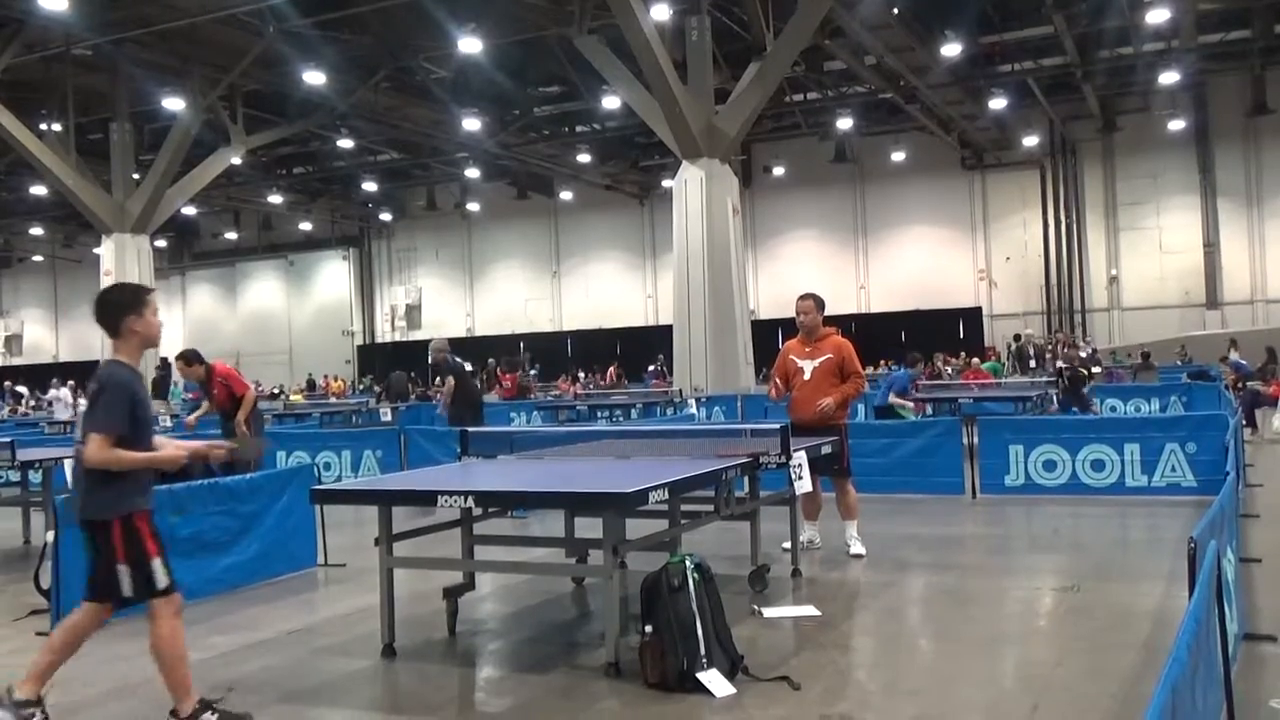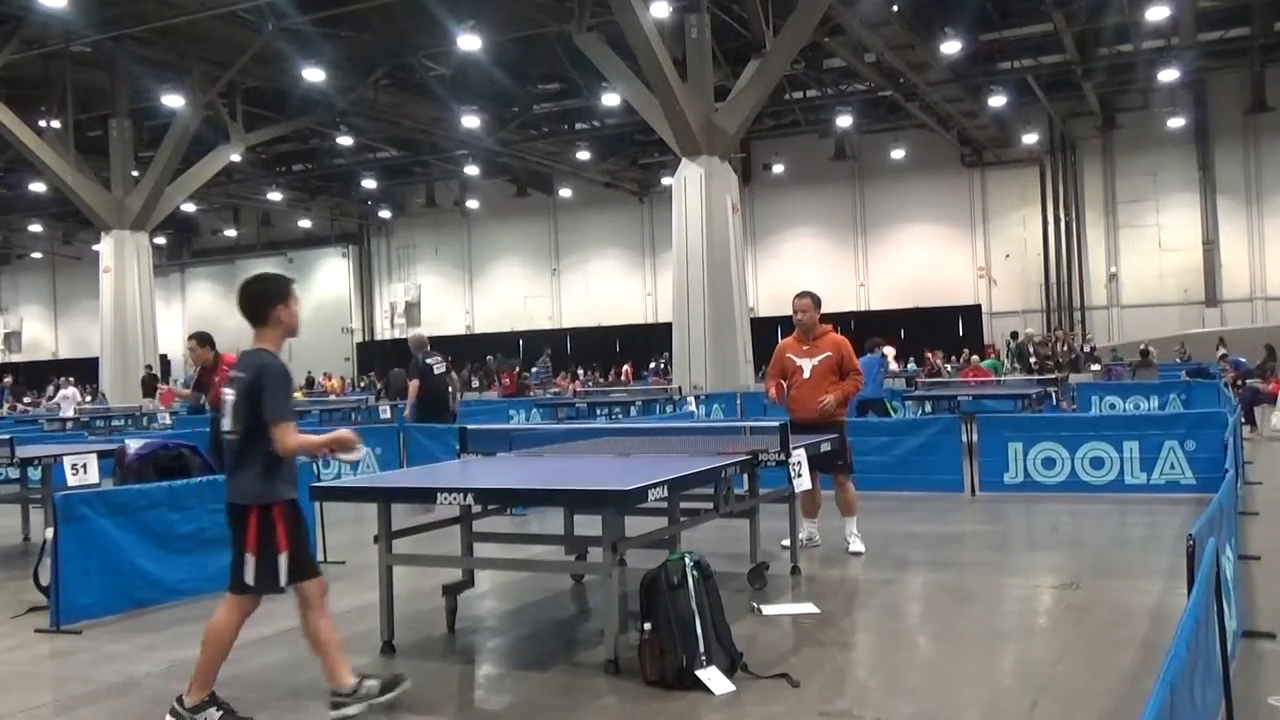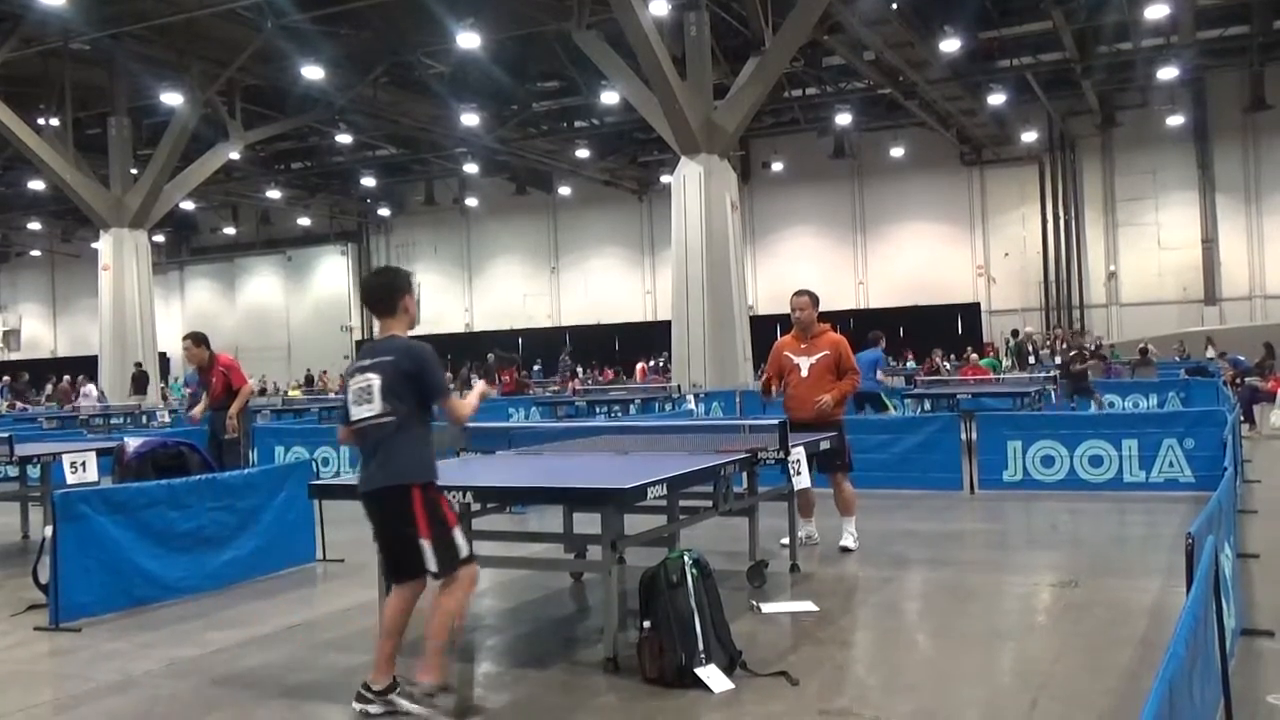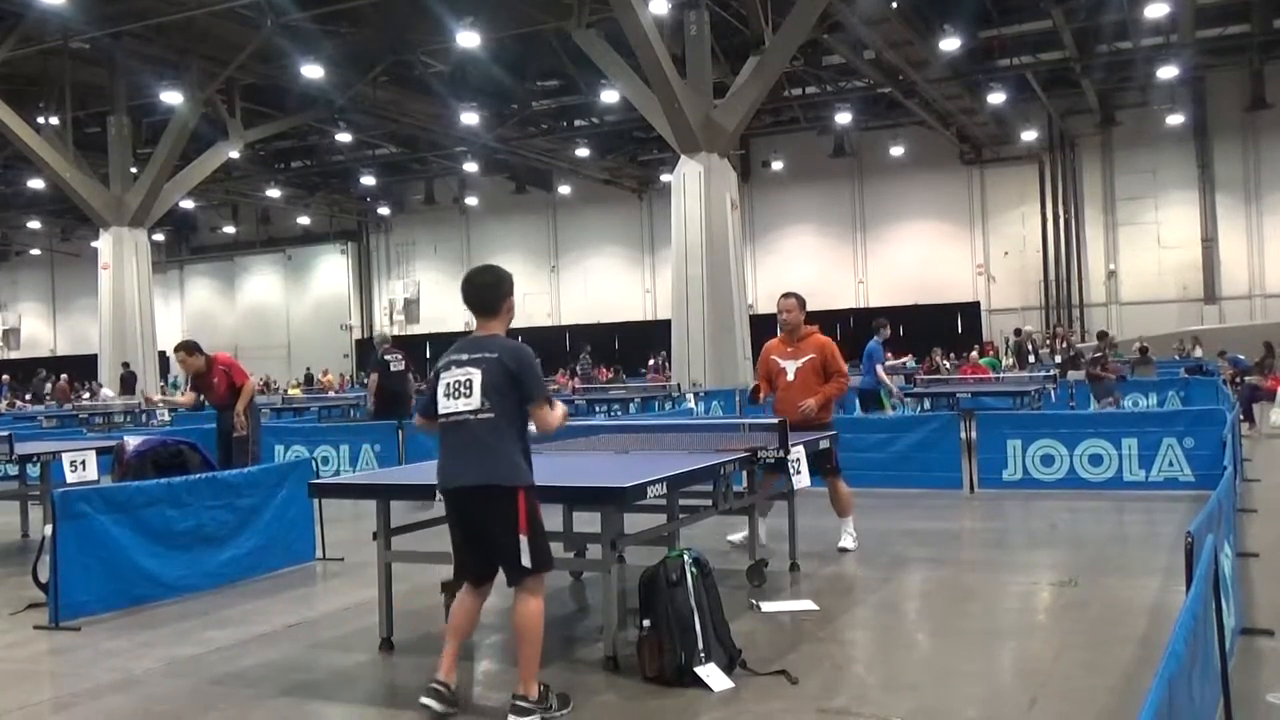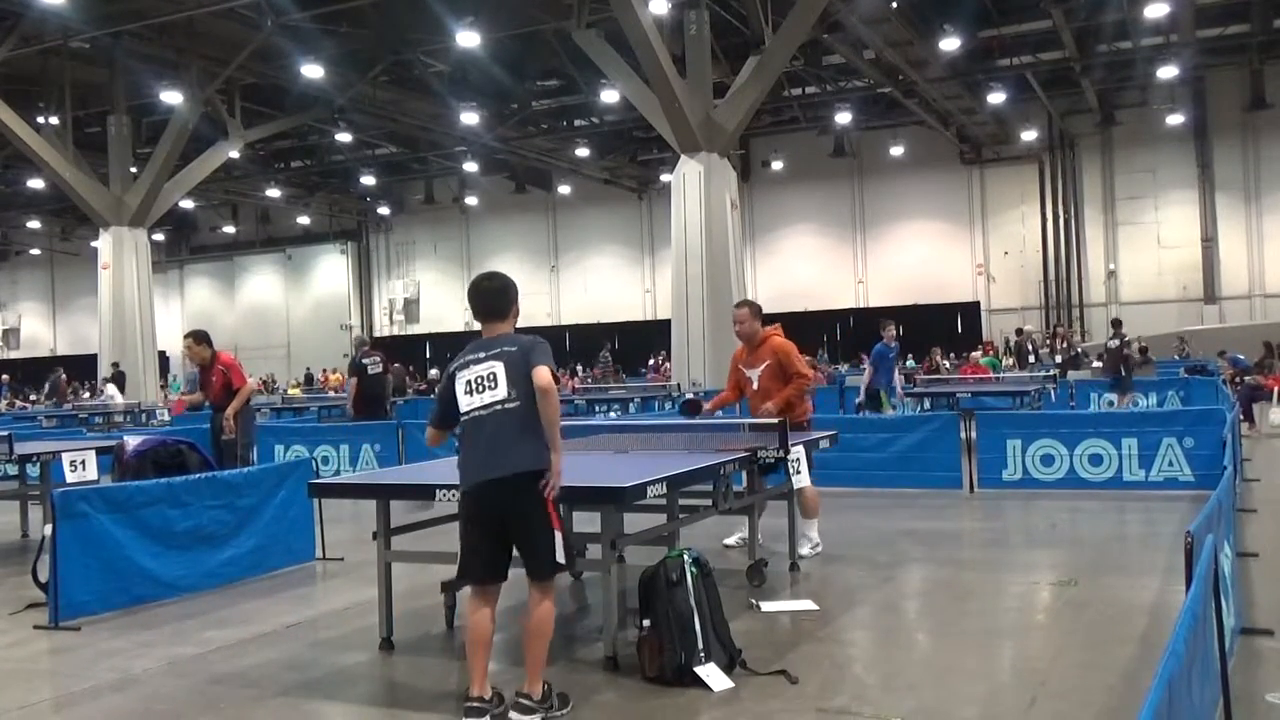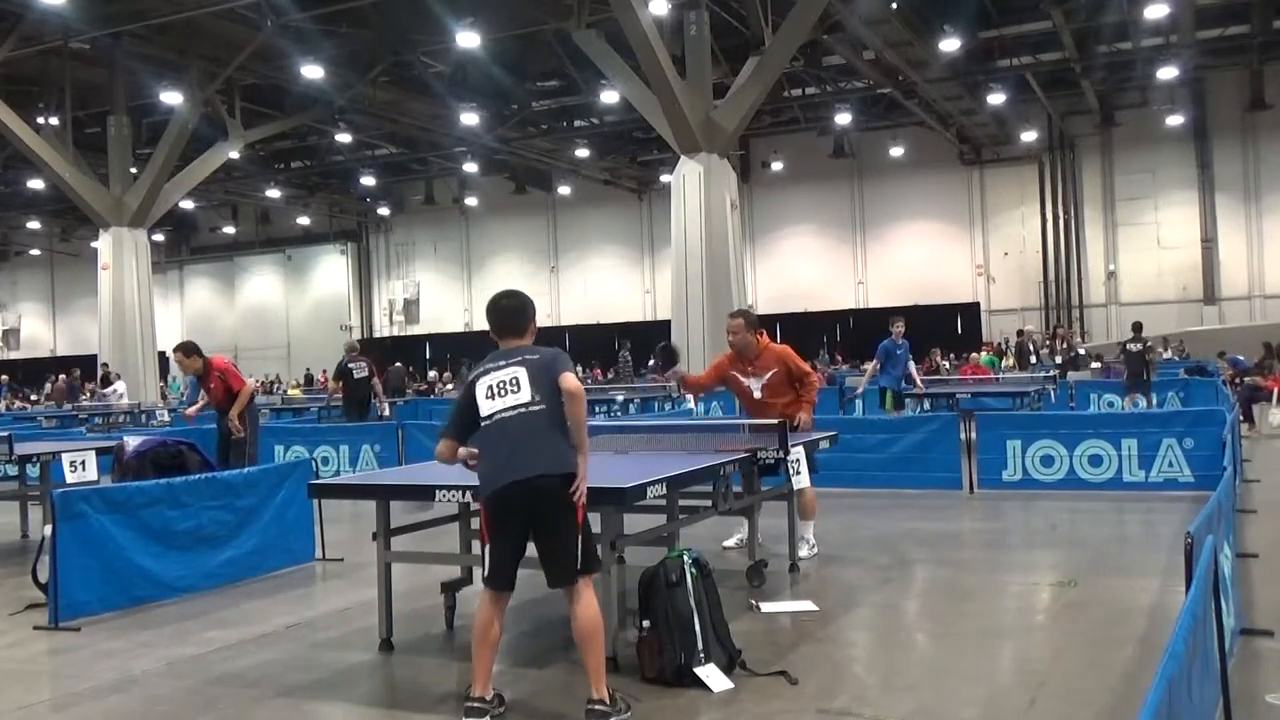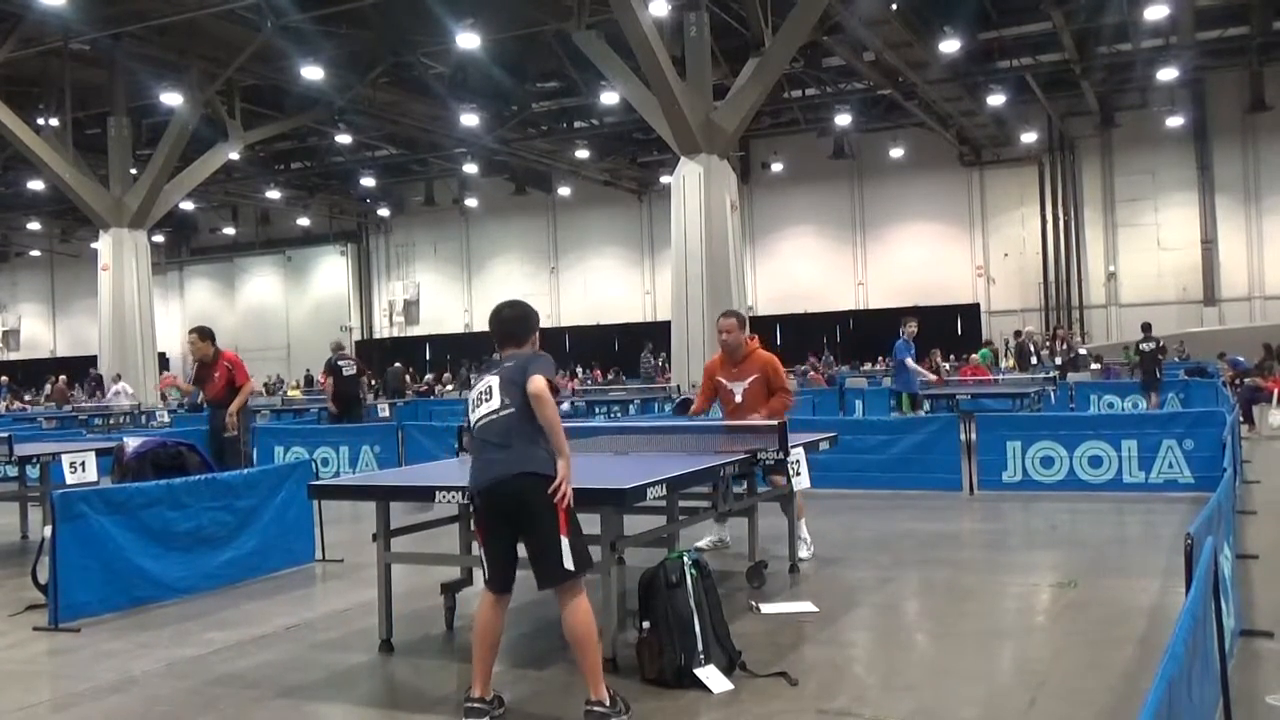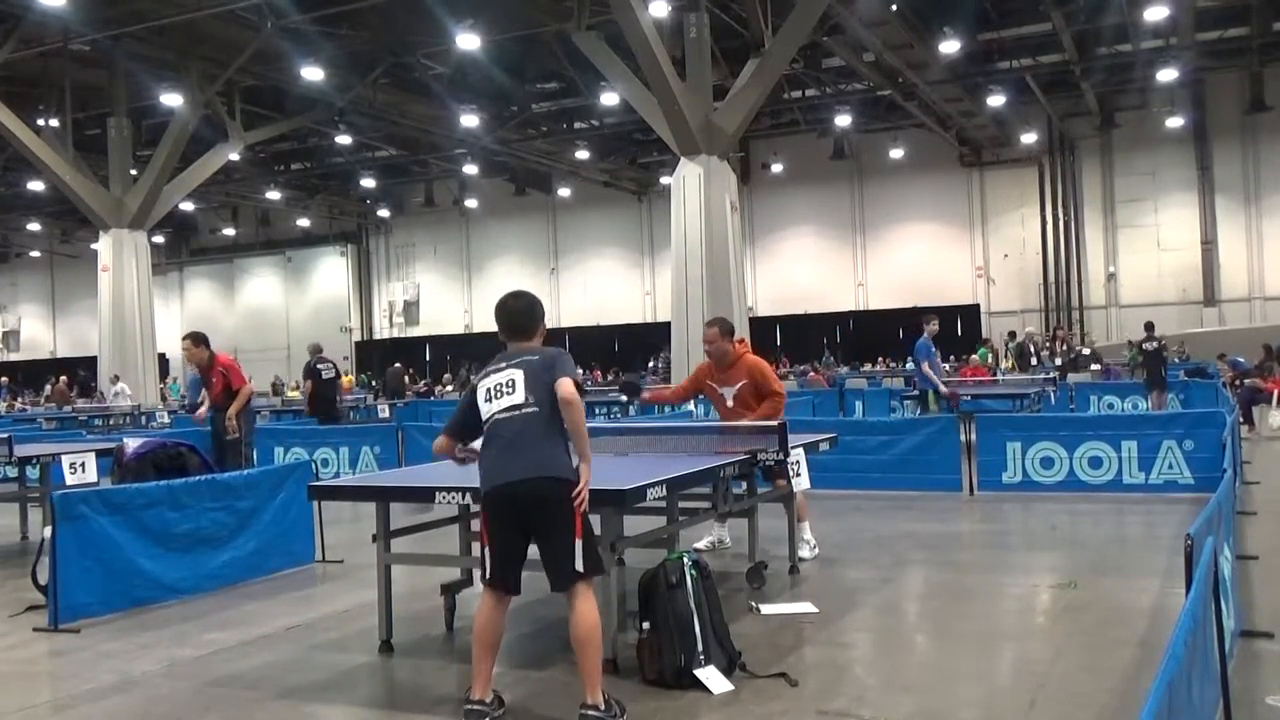
dt=0.4s
person 1, frame 1
left shoulder: (124, 377)
right shoulder: (118, 382)
right elbow: (95, 454)
left wrist: (192, 447)
right wrist: (161, 460)
left hip: (115, 510)
right hip: (119, 512)
left knee: (97, 609)
right knee: (166, 604)
person 1, frame 2
left shoulder: (246, 367)
right shoulder: (270, 371)
right elbow: (285, 444)
left wrist: (315, 444)
right wrist: (330, 440)
left hip: (270, 496)
right hip: (261, 502)
left knee: (312, 589)
right knee: (242, 600)
person 1, frame 3
left shoulder: (360, 362)
right shoulder: (414, 353)
left elbow: (345, 433)
right elbow: (458, 414)
right wrist: (476, 392)
left hip: (374, 486)
right hip: (409, 483)
left knee: (406, 583)
right knee: (460, 574)
right ankle: (427, 680)
person 1, frame 4
left shoulder: (447, 360)
right shoulder: (516, 355)
left elbow: (422, 421)
right elbow: (545, 422)
right wrist: (560, 411)
left hip: (455, 485)
right hip: (503, 483)
left knee: (474, 584)
right knee: (528, 584)
left ankle: (443, 682)
person 1, frame 5
left shoulder: (458, 365)
right shoulder: (530, 346)
left elbow: (434, 435)
right elbow: (543, 385)
right wrist: (556, 450)
left hip: (477, 485)
right hip: (528, 476)
left knee: (483, 590)
right knee: (543, 585)
person 1, frame 6
left shoulder: (477, 378)
right shoulder: (551, 357)
left elbow: (444, 451)
right elbow: (573, 389)
left wrist: (470, 455)
right wrist: (582, 455)
left hip: (499, 487)
right hip: (553, 478)
left knee: (495, 590)
right knee: (580, 586)
person 1, frame 7
left shoulder: (480, 381)
right shoulder: (536, 361)
right elbow: (536, 393)
right wrist: (564, 456)
left hip: (485, 487)
right hip: (532, 479)
left knee: (496, 591)
right knee: (570, 588)
person 1, frame 8
left shoulder: (484, 379)
right shoulder: (554, 358)
left elbow: (442, 446)
right elbow: (568, 395)
left wrist: (466, 451)
right wrist: (585, 459)
left hip: (498, 488)
right hip: (551, 481)
left knee: (496, 591)
right knee: (579, 588)
person 2, frame 1
left shoulder: (840, 345)
right shoulder: (789, 348)
left elbow: (857, 380)
right elbow: (779, 380)
left wrist: (836, 399)
right wrist: (776, 390)
left hip: (831, 425)
right hip: (799, 426)
left knee: (841, 481)
left ankle: (852, 536)
right ankle: (810, 534)
person 2, frame 2
left shoulder: (837, 343)
right shoulder: (785, 347)
left elbow: (855, 376)
right elbow: (773, 377)
left wrist: (837, 396)
right wrist: (774, 390)
left hip: (830, 422)
right hip: (798, 424)
left knee: (841, 477)
left ankle: (852, 534)
right ankle: (809, 532)
person 2, frame 3
left shoulder: (836, 342)
right shoulder: (782, 345)
left elbow: (852, 376)
right elbow: (771, 375)
left wrist: (834, 396)
right wrist: (770, 387)
left hip: (828, 422)
right hip: (795, 423)
left knee: (839, 477)
left ankle: (849, 532)
right ankle: (807, 531)
person 2, frame 4
left shoulder: (823, 344)
right shoulder: (770, 348)
left elbow: (841, 379)
right elbow: (763, 380)
left wrist: (818, 401)
right wrist: (761, 393)
left hip: (816, 425)
left knee: (832, 479)
right knee: (765, 477)
left ankle: (848, 532)
right ankle: (756, 531)
person 2, frame 5
left shoulder: (780, 346)
right shoulder: (739, 356)
left elbow: (803, 379)
right elbow: (734, 390)
left wrist: (777, 403)
right wrist: (712, 404)
left hip: (793, 422)
left ankle: (811, 537)
right ankle: (750, 531)
person 2, frame 6
left shoulder: (780, 354)
right shoulder: (727, 363)
left elbow: (809, 378)
right elbow: (702, 383)
left wrist: (806, 408)
right wrist: (683, 378)
left hip: (794, 425)
left ankle: (808, 539)
right ankle: (747, 532)
person 2, frame 7
left shoulder: (765, 360)
right shoulder: (714, 366)
left elbow: (784, 394)
right elbow: (704, 398)
left wrist: (764, 415)
right wrist: (693, 410)
left knee: (779, 482)
left ankle: (802, 538)
right ankle: (720, 535)
person 2, frame 8
left shoulder: (754, 365)
right shoulder: (706, 369)
left elbow: (778, 397)
right elbow: (682, 393)
left wrist: (754, 420)
right wrist: (652, 396)
left knee: (783, 484)
left ankle: (806, 539)
right ankle: (719, 535)
